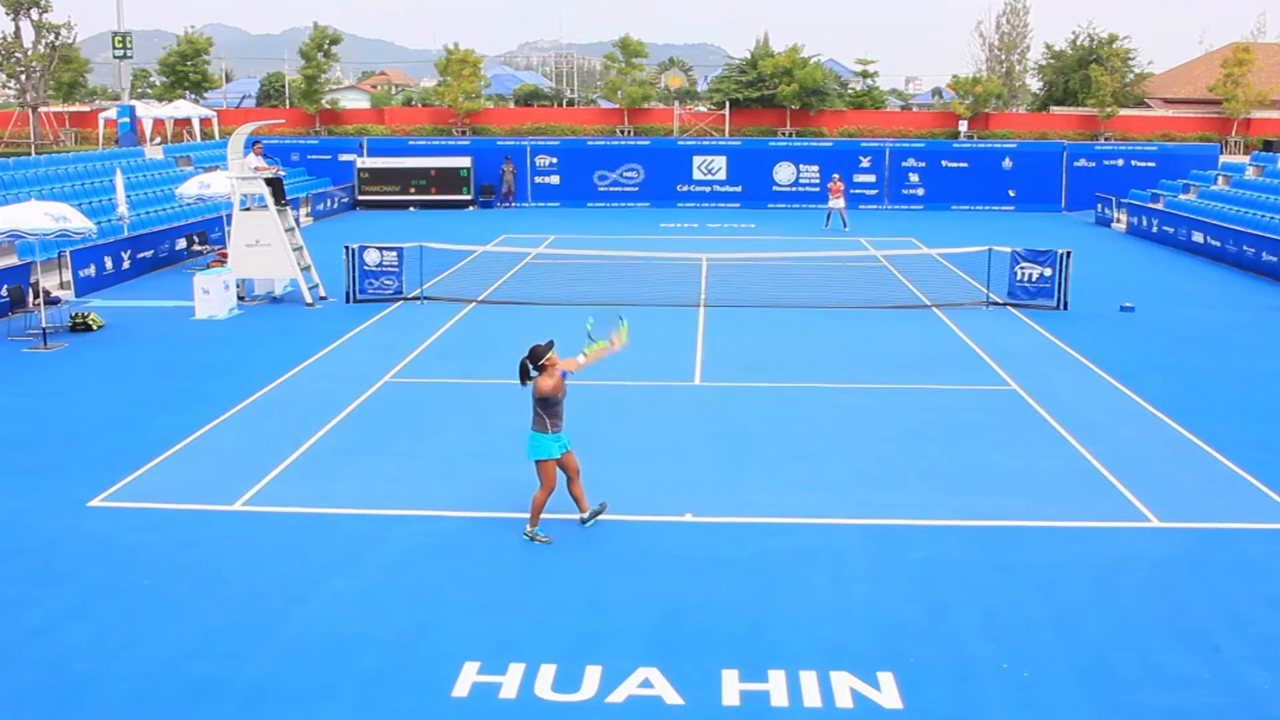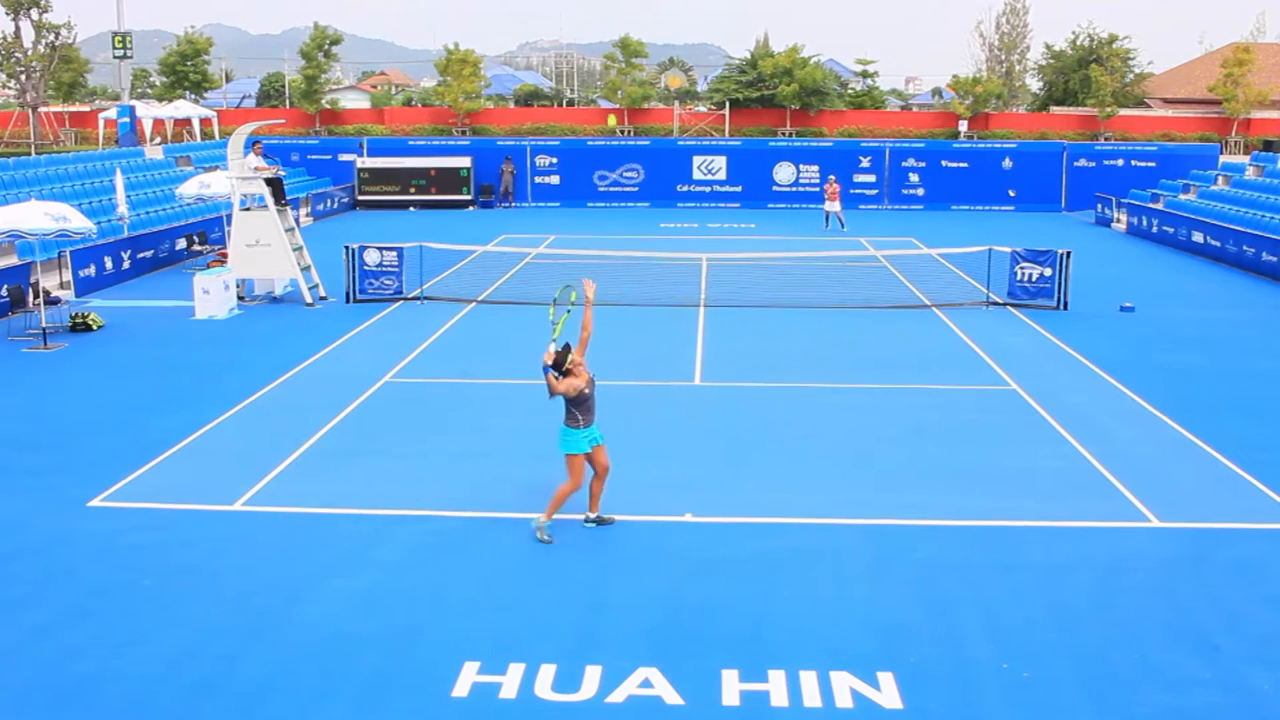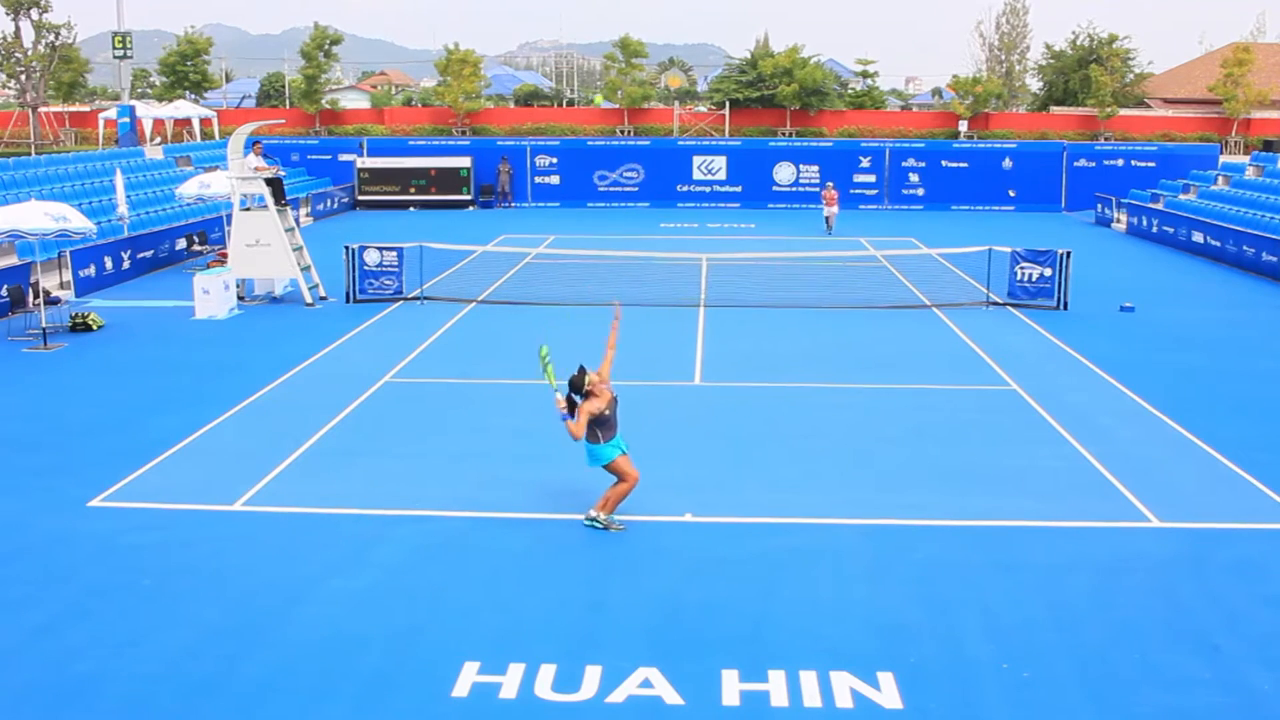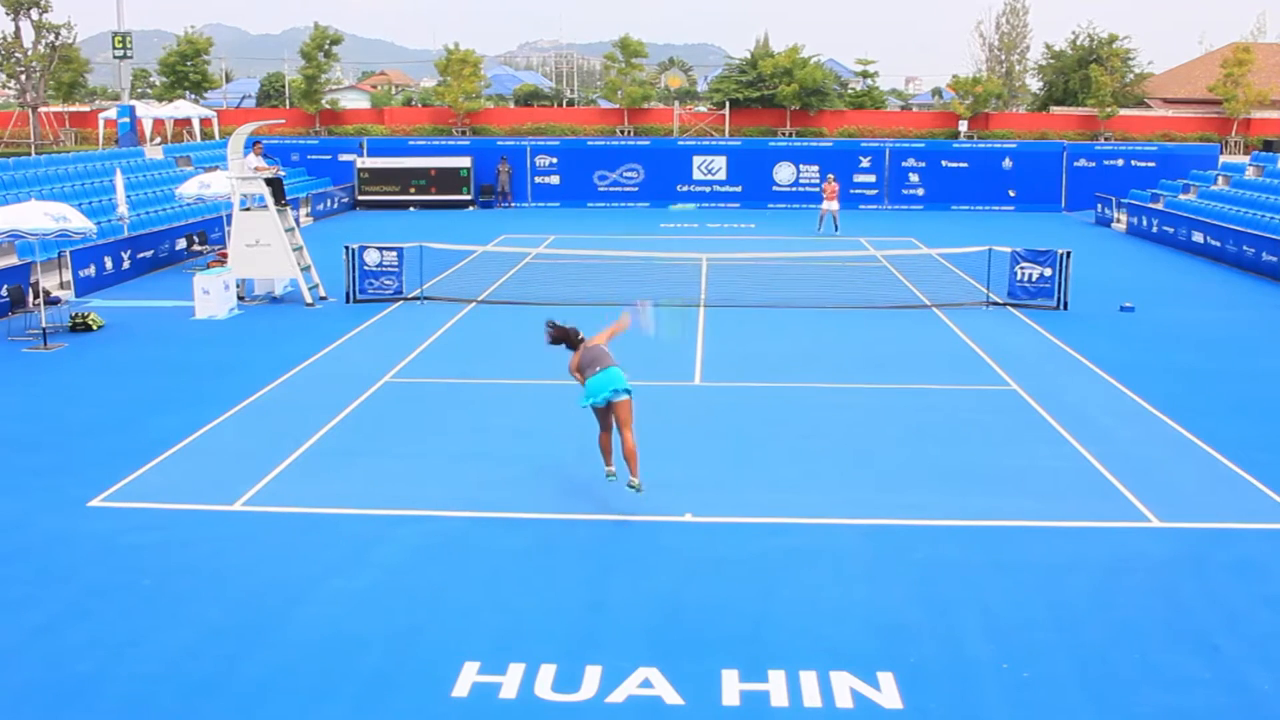
dt=0.4s
person 1, frame 1
left shoulder: (558, 371)
right shoulder: (543, 385)
left elbow: (584, 359)
right elbow: (553, 389)
left wrist: (609, 347)
right wrist: (563, 372)
left hip: (558, 437)
right hip: (544, 439)
left knee: (573, 473)
right knee: (547, 487)
left ankle: (585, 514)
right ankle: (531, 529)
person 1, frame 2
left shoulder: (580, 364)
right shoulder: (568, 383)
left elbow: (585, 332)
right elbow: (554, 389)
left wrist: (588, 302)
right wrist: (547, 367)
left hip: (589, 430)
right hip: (575, 434)
left knee: (603, 468)
right knee: (575, 482)
left ankle: (592, 515)
right ankle: (543, 521)
person 1, frame 3
left shoulder: (602, 382)
right shoulder: (589, 407)
left elbow: (610, 349)
right elbow: (577, 435)
left wrist: (615, 321)
right wrist: (565, 415)
left hip: (612, 443)
right hip: (600, 447)
left knee: (625, 478)
right knee: (631, 477)
left ankle: (594, 514)
right ankle: (602, 516)
person 1, frame 4
left shoulder: (573, 363)
right shoulder: (597, 340)
left elbow: (584, 382)
right elbow: (617, 327)
right wrist: (625, 319)
left hip: (594, 388)
right hip: (614, 379)
left knee: (605, 431)
right knee: (626, 432)
left ankle: (609, 468)
right ankle: (634, 479)
